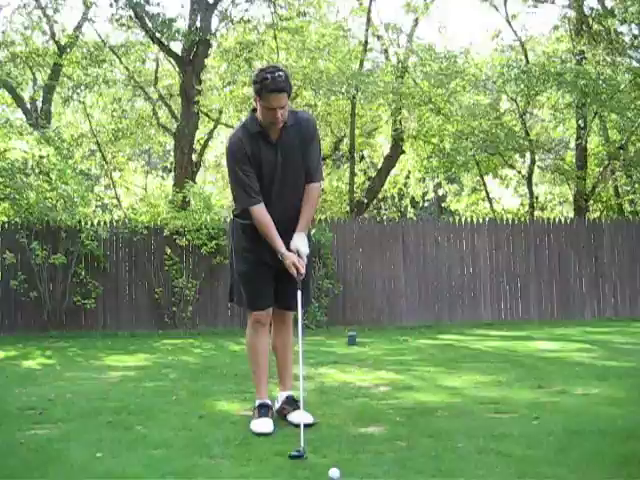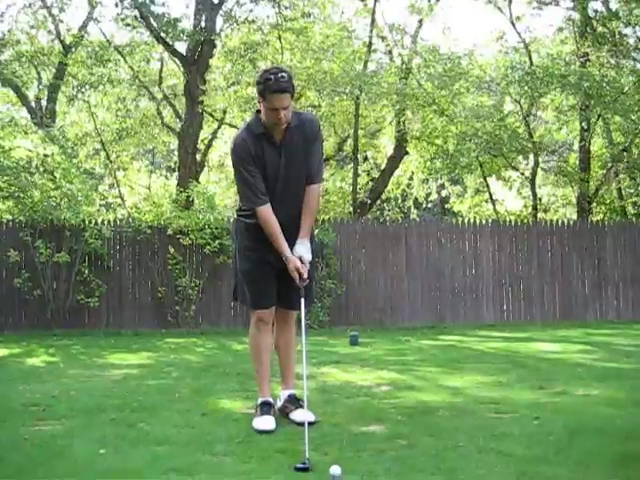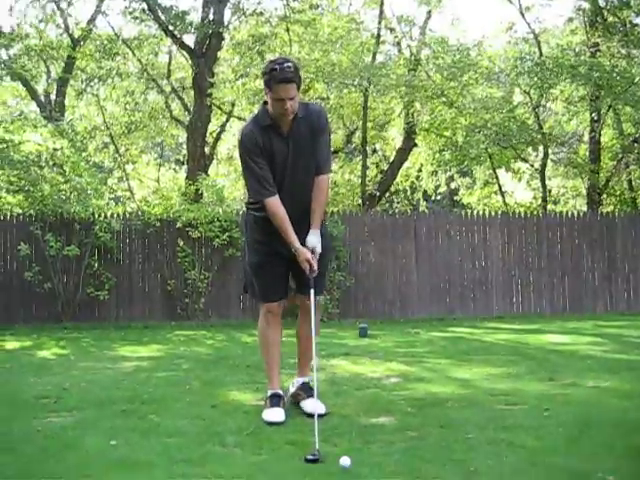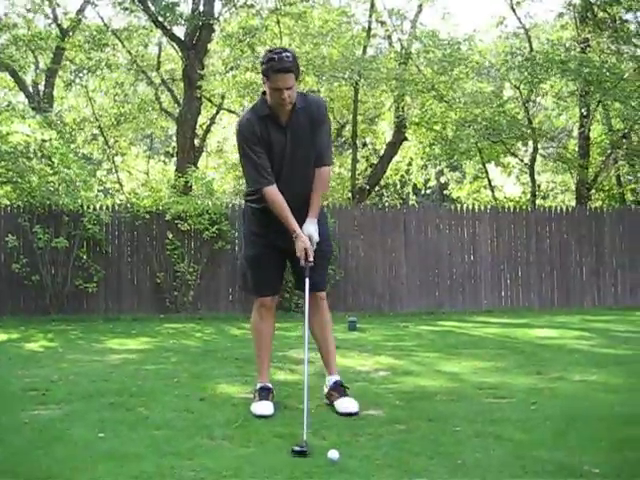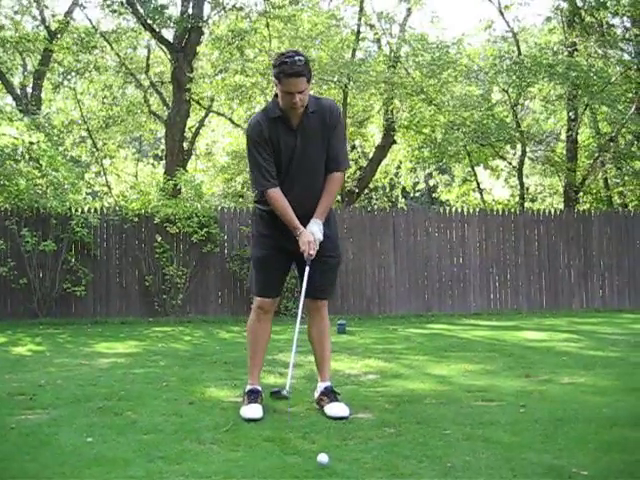
dt=0.3s
person 1, frame 1
left shoulder: (305, 126)
right shoulder: (239, 142)
left elbow: (314, 183)
right elbow: (253, 204)
left wrist: (300, 236)
right wrist: (281, 251)
left hip: (294, 236)
right hip: (253, 238)
left knee: (286, 316)
right knee: (259, 317)
left ankle: (286, 396)
right ankle: (262, 402)
person 1, frame 2
left shoulder: (309, 127)
right shoulder: (244, 143)
left elbow: (313, 186)
right elbow: (260, 204)
left wrist: (302, 243)
right wrist: (285, 255)
left hip: (297, 236)
right hip: (257, 237)
left knee: (288, 316)
right knee: (262, 316)
left ankle: (288, 394)
right ankle: (264, 400)
person 1, frame 3
left shoulder: (316, 117)
right shoulder: (251, 135)
left elbow: (322, 176)
right elbow: (268, 196)
left wrist: (313, 233)
right wrist: (295, 247)
left hip: (309, 224)
right hip: (266, 229)
left knee: (311, 302)
right knee: (271, 308)
left ankle: (302, 382)
right ankle: (273, 393)
person 1, frame 4
left shoulder: (316, 109)
right shoulder: (249, 124)
left elbow: (323, 167)
right elbow: (265, 185)
left wrist: (310, 223)
right wrist: (294, 233)
left hip: (309, 217)
right hip: (265, 221)
left knee: (318, 298)
right knee: (265, 302)
left ankle: (333, 381)
right ankle: (263, 385)
person 1, frame 5
left shoulder: (329, 114)
right shoulder: (259, 126)
left elbow: (337, 171)
right elbow: (269, 187)
left wrist: (316, 223)
right wrist: (299, 231)
left hip: (319, 222)
right hip: (273, 225)
left knee: (318, 305)
right knee: (263, 304)
left ankle: (324, 387)
right ankle: (253, 388)
